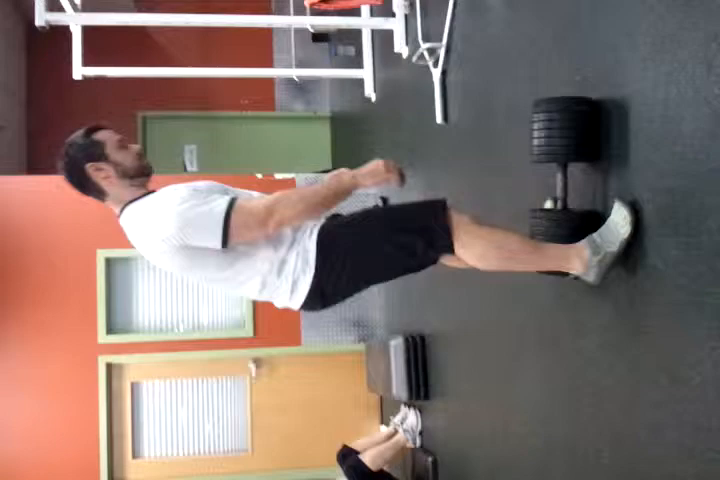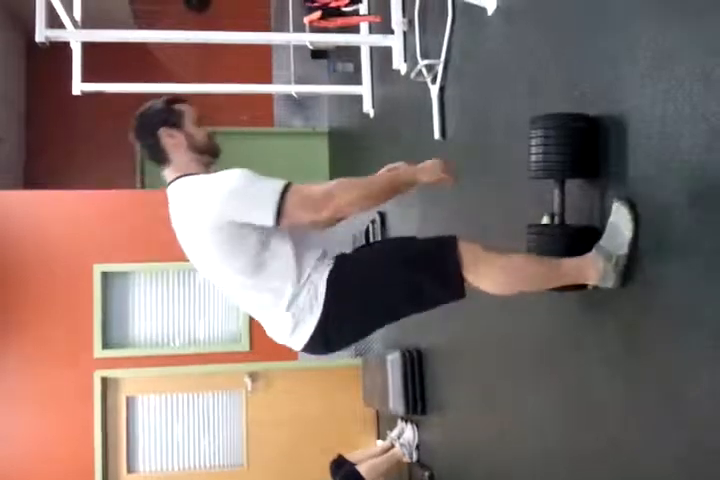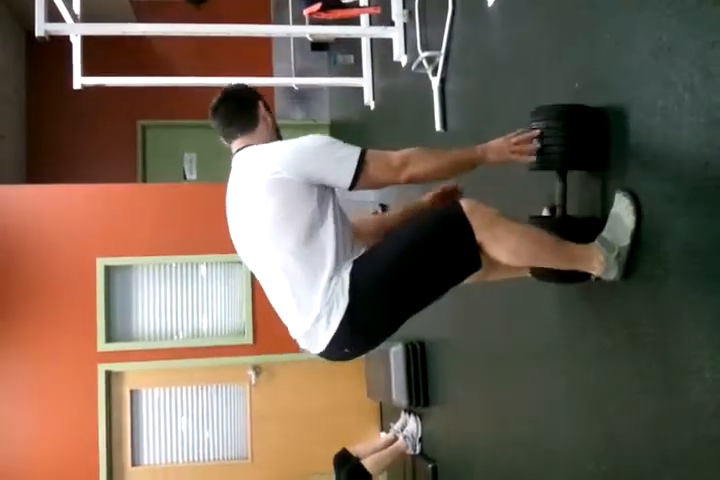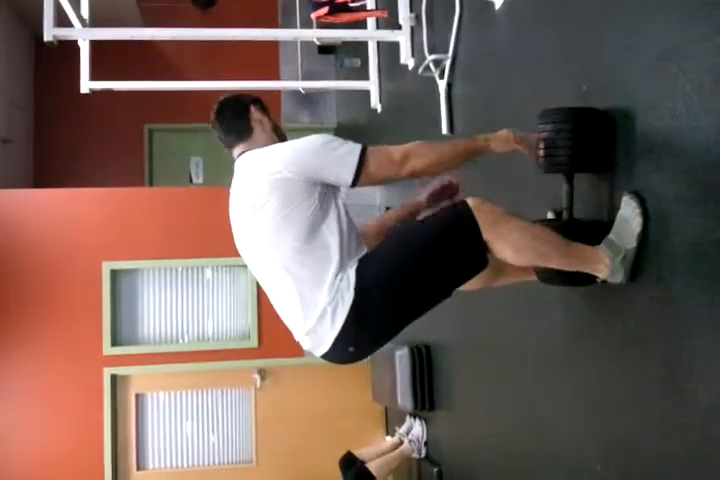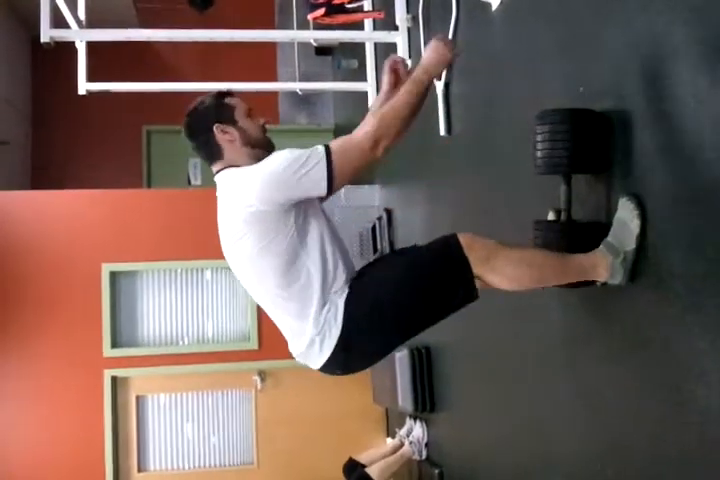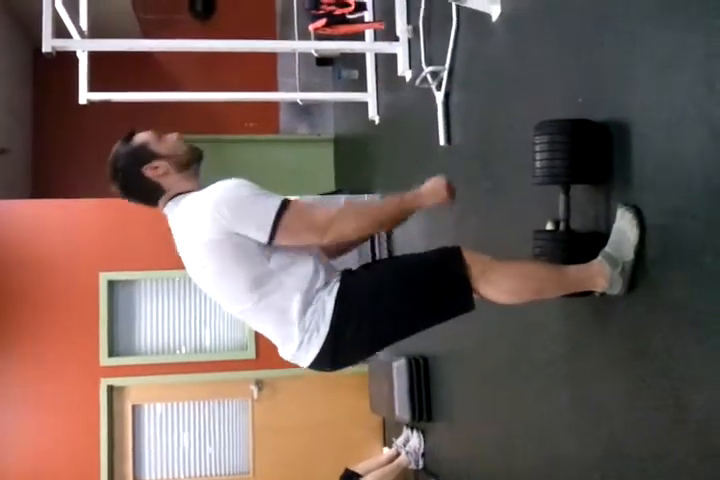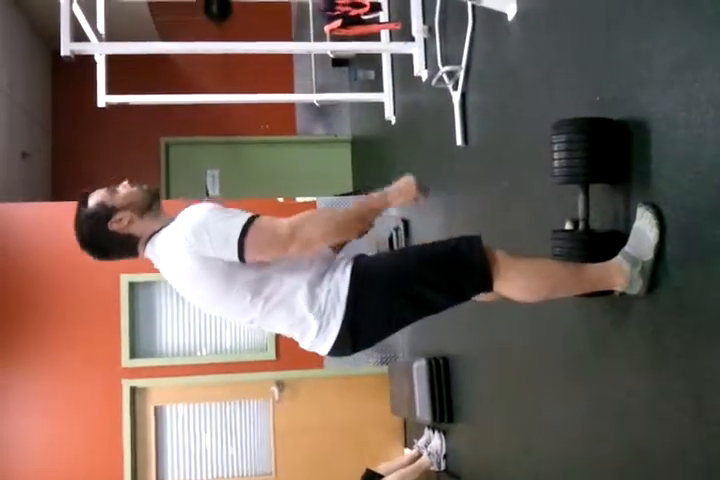
dt=0.4s
person 1, frame 1
left shoulder: (153, 215)
right shoulder: (168, 213)
right elbow: (271, 217)
left wrist: (335, 182)
right wrist: (353, 179)
left hip: (307, 253)
right hip: (316, 263)
left knee: (437, 242)
right knee: (453, 227)
left ankle: (550, 258)
right ankle: (581, 257)
person 1, frame 2
left shoulder: (194, 201)
right shoulder: (221, 189)
left elbow: (303, 217)
right elbow: (322, 203)
left wrist: (383, 181)
right wrist: (406, 177)
left hip: (310, 315)
right hip: (321, 314)
left knee: (448, 262)
right knee: (464, 257)
left ankle: (553, 270)
right ankle: (594, 268)
person 1, frame 3
left shoulder: (242, 192)
right shoulder: (294, 153)
right elbow: (402, 167)
left wrist: (424, 207)
right wrist: (486, 153)
left hip: (328, 330)
right hip: (347, 315)
left knee: (464, 255)
right knee: (473, 214)
left ankle: (567, 260)
right ankle: (599, 259)
person 1, frame 4
left shoulder: (247, 192)
right shoulder: (291, 155)
right elbow: (404, 161)
left wrist: (422, 206)
right wrist: (487, 144)
left hip: (336, 331)
right hip: (350, 313)
left knee: (474, 262)
right knee: (478, 215)
left ankle: (575, 261)
right ankle: (605, 262)
person 1, frame 5
left shoulder: (243, 190)
right shoulder: (268, 175)
left elbow: (355, 151)
right elbow: (370, 146)
left wrist: (389, 93)
right wrist: (429, 69)
left hip: (333, 334)
right hip: (344, 333)
left knee: (462, 258)
right knee: (474, 252)
left ankle: (578, 264)
right ankle: (604, 264)
person 1, frame 6
left shoulder: (192, 222)
right shoulder: (223, 199)
left elbow: (312, 244)
right elbow: (328, 227)
left wrist: (387, 213)
right wrist: (417, 199)
left hip: (321, 334)
right hip: (333, 323)
left knee: (462, 271)
right knee: (475, 267)
left ankle: (570, 276)
right ankle: (600, 274)
person 1, frame 7
left shoulder: (176, 258)
right shoulder: (191, 227)
right elbow: (293, 237)
left wrist: (341, 232)
right wrist: (386, 199)
left hip: (334, 318)
right hip: (349, 301)
left knee: (470, 274)
right knee: (492, 265)
left ankle: (582, 281)
right ankle: (619, 273)
